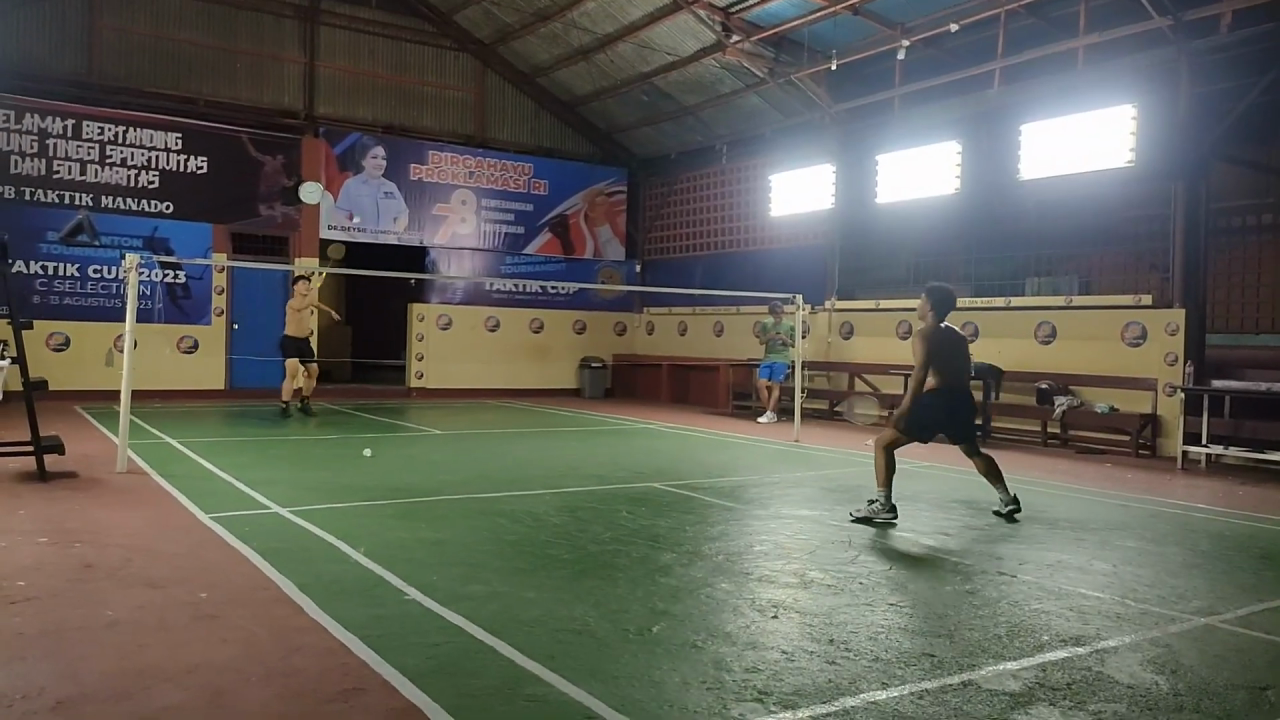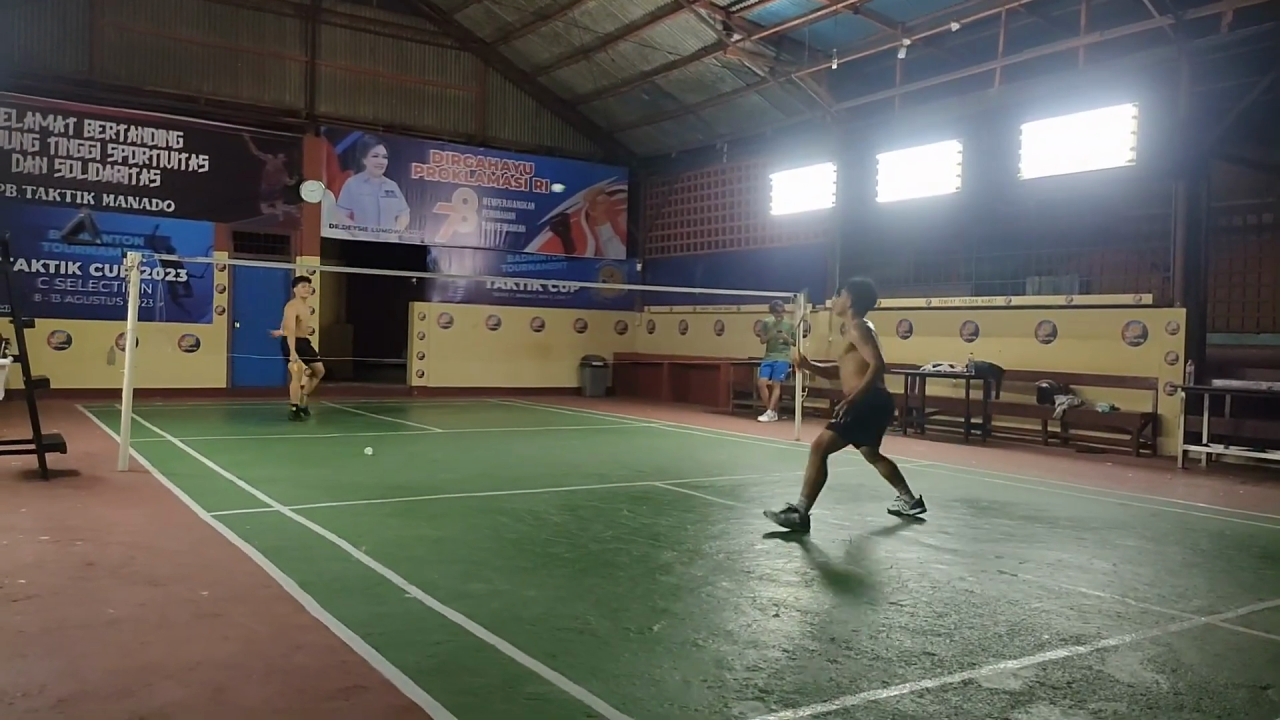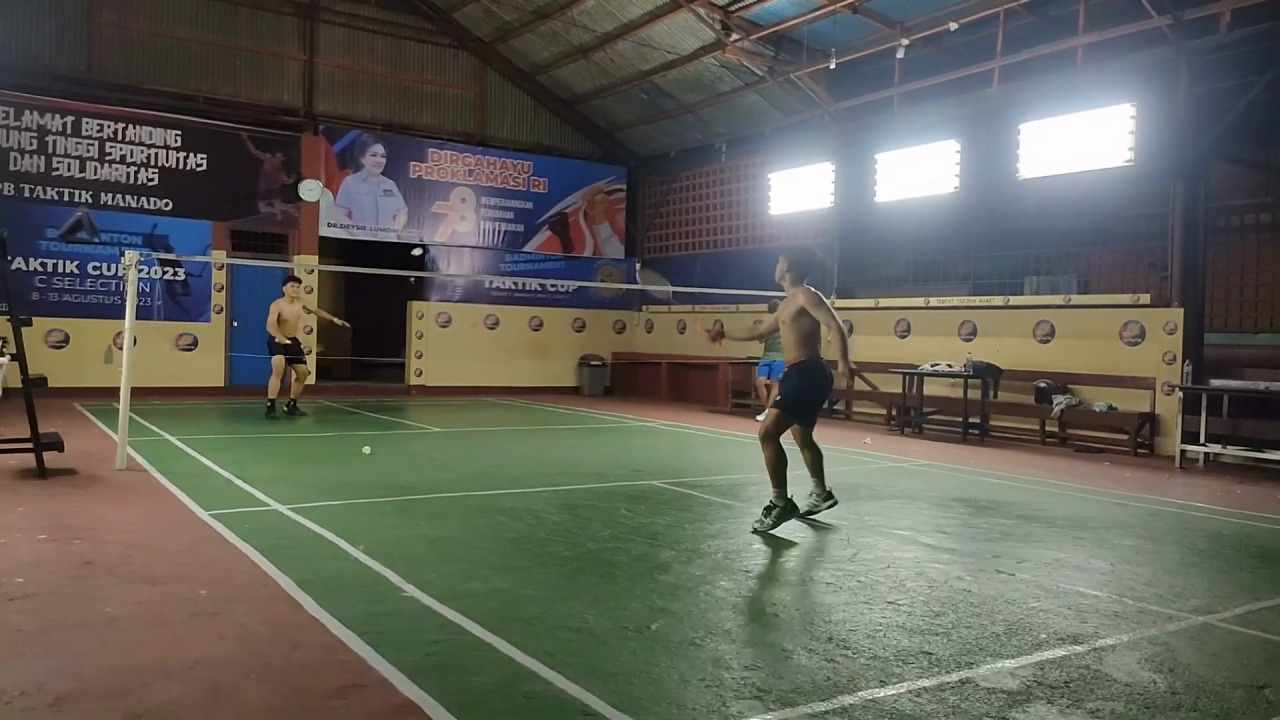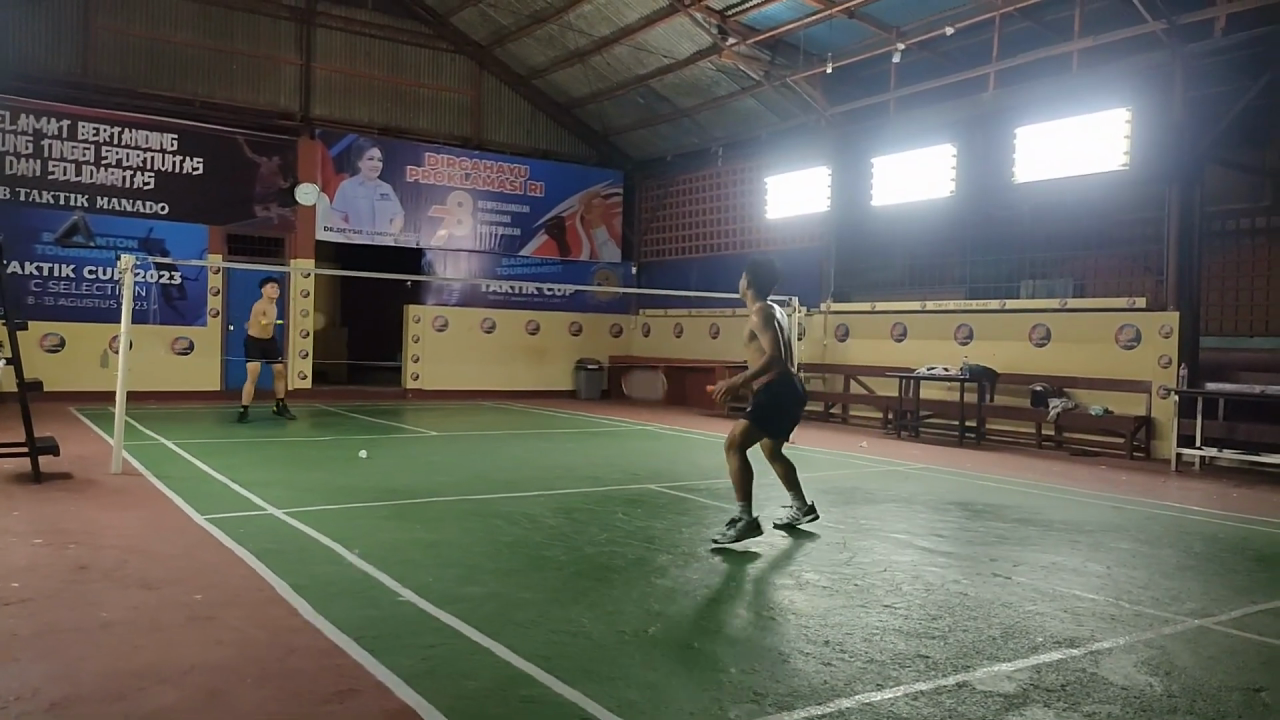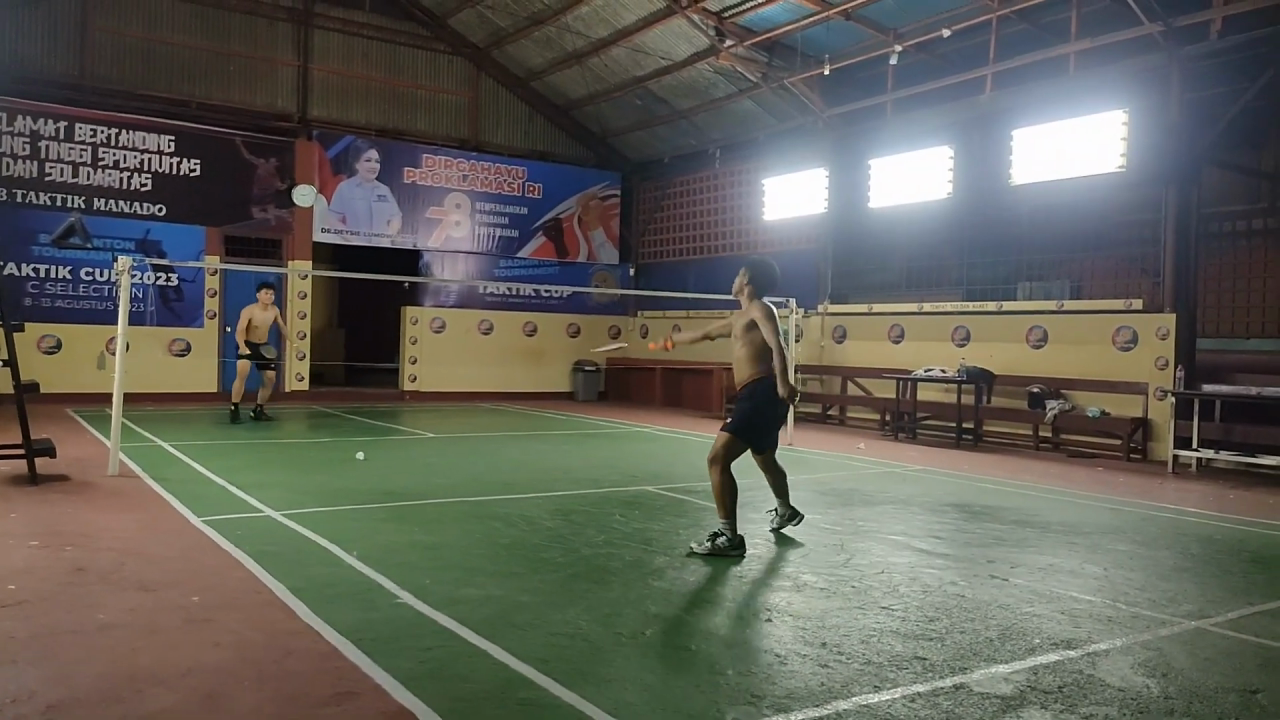
dt=0.4s
person 1, frame 1
left shoulder: (924, 334)
right shoulder: (958, 336)
left elbow: (920, 370)
left wrist: (905, 406)
left hip: (936, 399)
right hip: (962, 399)
left knee: (884, 443)
right knee: (973, 452)
left ankle: (883, 503)
right ankle: (1007, 500)
person 1, frame 2
left shoulder: (858, 329)
right shoulder: (856, 330)
left elbow: (877, 365)
right elbow: (840, 371)
left wrist: (854, 398)
right wrist: (810, 366)
left hip: (868, 403)
right hip: (875, 402)
left knee: (819, 449)
right knee: (872, 454)
left ankle: (800, 513)
right ankle: (909, 501)
person 1, frame 3
left shoulder: (806, 295)
right shoulder: (787, 304)
left elbow: (837, 328)
right elbow: (761, 331)
left wrist: (842, 360)
right wrist: (725, 334)
left hip: (807, 375)
right hip: (799, 376)
left knee: (768, 433)
right knee: (802, 438)
left ankle: (780, 504)
right ankle: (821, 494)
person 1, frame 4
left shoulder: (761, 313)
right shoulder: (772, 311)
left elbow: (774, 356)
left wrist: (739, 380)
right wrist: (738, 383)
left hip: (778, 391)
right hip: (786, 390)
left knee: (734, 444)
right knee: (771, 451)
left ankle: (745, 519)
right ankle: (801, 507)
person 1, frame 5
left shoulder: (760, 308)
right shoulder: (741, 317)
left elbow: (777, 347)
right elbow: (707, 333)
left wrist: (783, 381)
right wrist: (676, 339)
left hip: (762, 394)
right hip: (757, 398)
left knee: (718, 460)
right knee: (765, 459)
left ankle: (729, 536)
right ankle: (785, 511)
